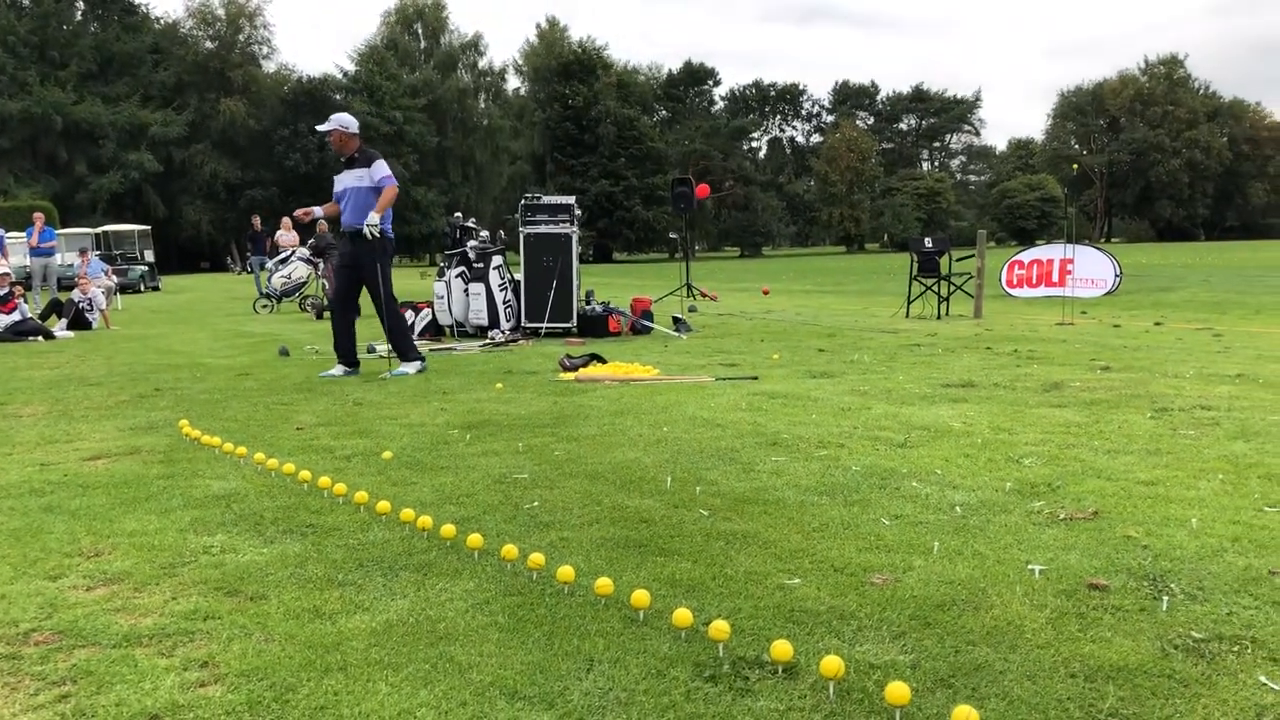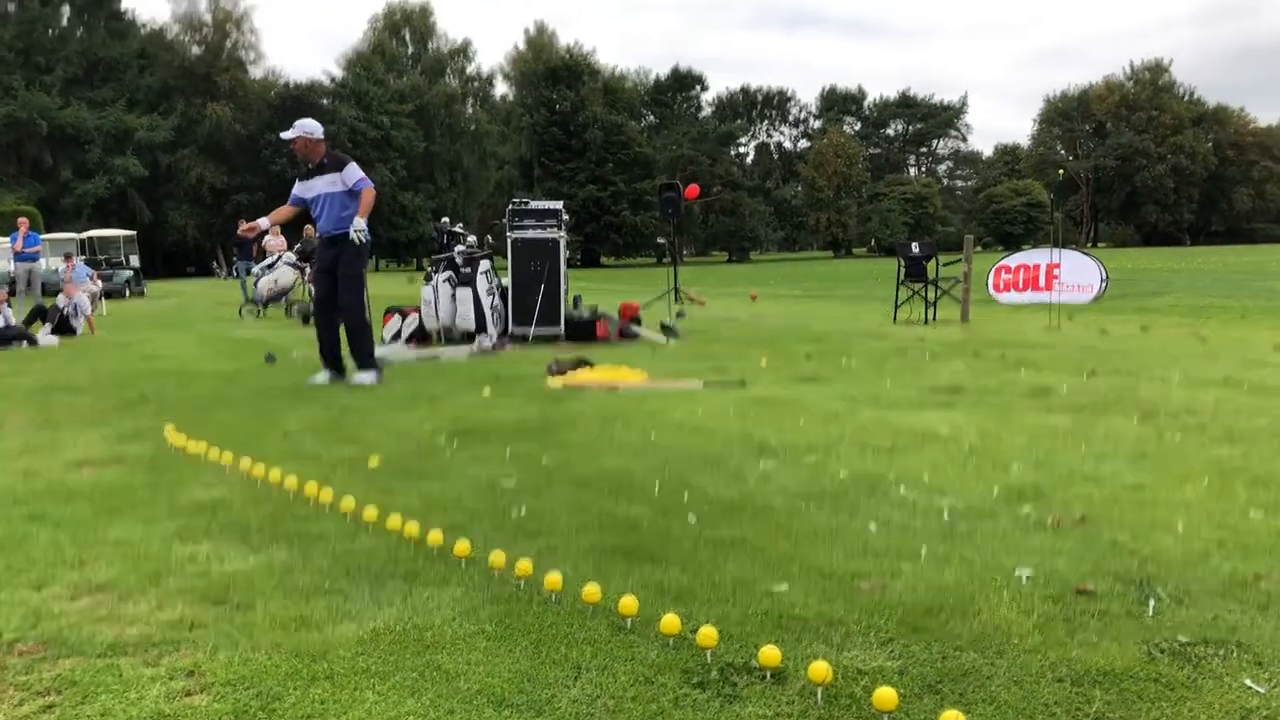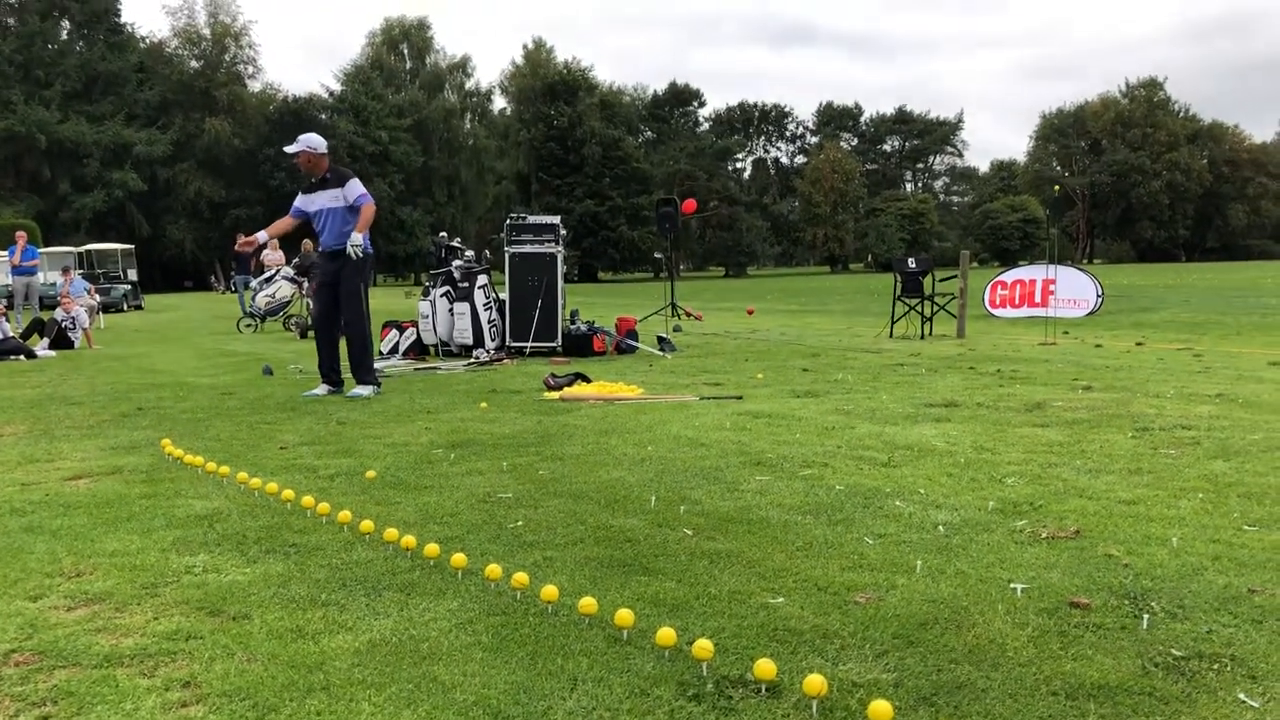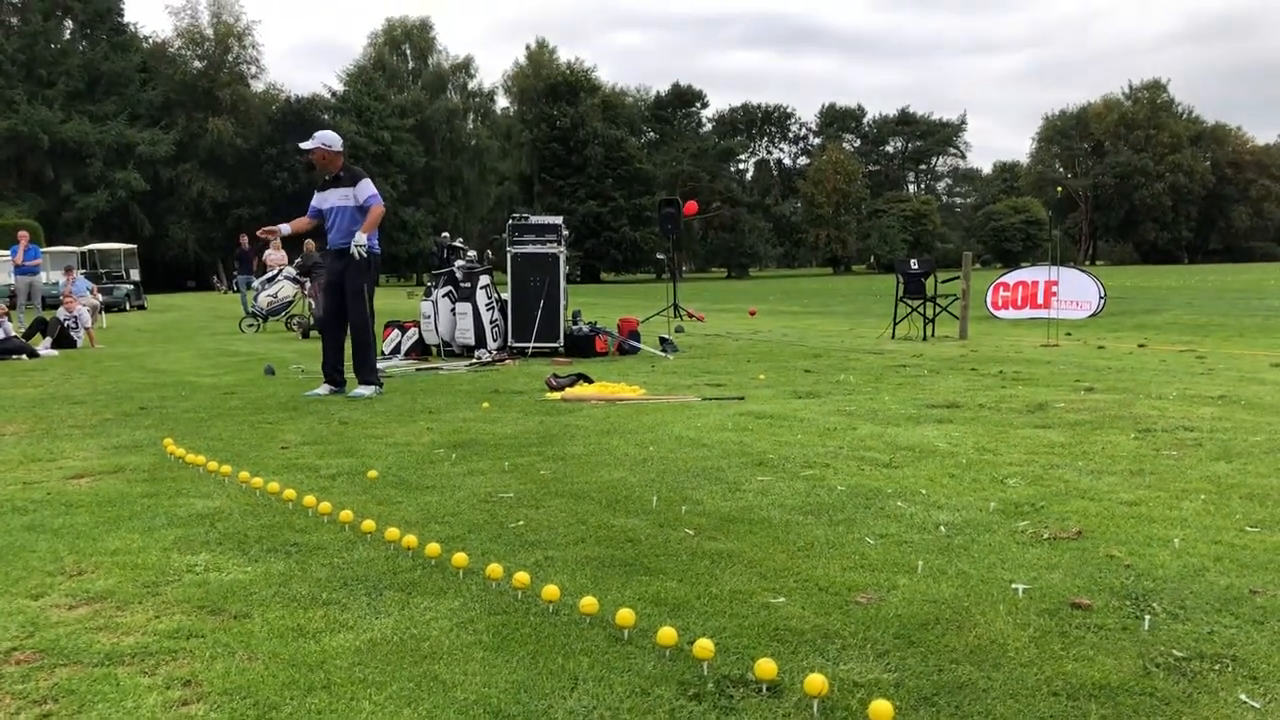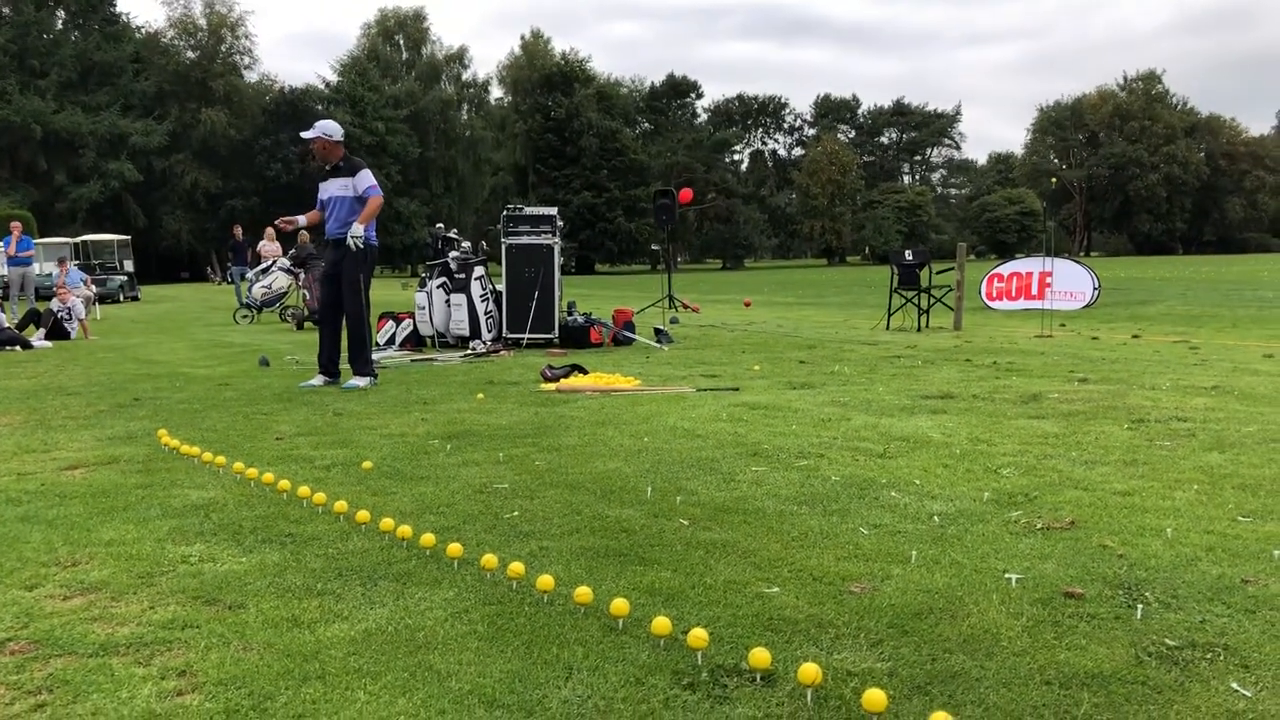
dt=0.4s
person 1, frame 1
left shoulder: (372, 160)
right shoulder: (341, 170)
left elbow: (391, 189)
left wrist: (375, 215)
right wrist: (315, 212)
left hip: (375, 239)
right hip: (348, 240)
left knee: (384, 300)
right knee: (341, 302)
left ankle: (412, 358)
right ankle: (347, 363)
person 1, frame 2
left shoulder: (342, 164)
right shoulder: (305, 177)
left elbow: (368, 191)
right elbow: (291, 208)
left wrist: (360, 220)
right wrist: (260, 224)
left hip: (351, 242)
right hip: (325, 245)
left knee: (351, 306)
right knee: (323, 307)
left ankle: (368, 367)
right ankle: (333, 367)
person 1, frame 3
left shoulder: (344, 179)
right shoulder: (308, 190)
left elbow: (369, 207)
right elbow: (290, 220)
left wrist: (357, 234)
right wrist: (259, 238)
left hip: (353, 256)
right hip: (327, 258)
left knee: (355, 320)
right knee: (323, 320)
left ankle: (367, 381)
right ankle: (331, 381)
person 1, frame 4
left shoulder: (356, 178)
right shoulder: (323, 187)
left elbow: (378, 208)
right elbow: (311, 219)
left wrist: (362, 234)
right wrist: (281, 230)
left hip: (361, 256)
right hip: (335, 257)
left knee: (359, 319)
right knee: (330, 320)
left ankle: (370, 381)
right ankle: (333, 381)
person 1, frame 5
left shoulder: (356, 168)
right shoulder: (326, 176)
left elbow: (376, 199)
left wrist: (359, 225)
right wrist: (299, 221)
left hip: (358, 247)
right hip: (333, 248)
left knee: (355, 311)
right knee: (328, 310)
left ankle: (365, 373)
right ankle: (328, 371)
